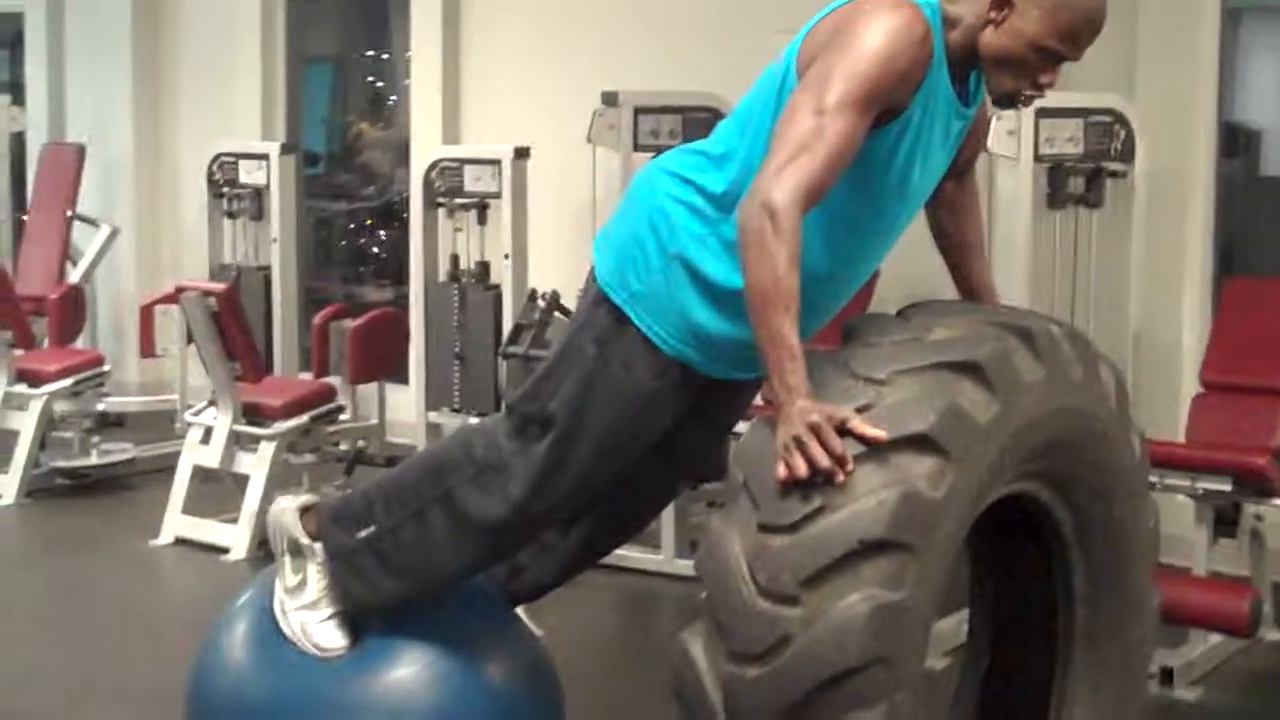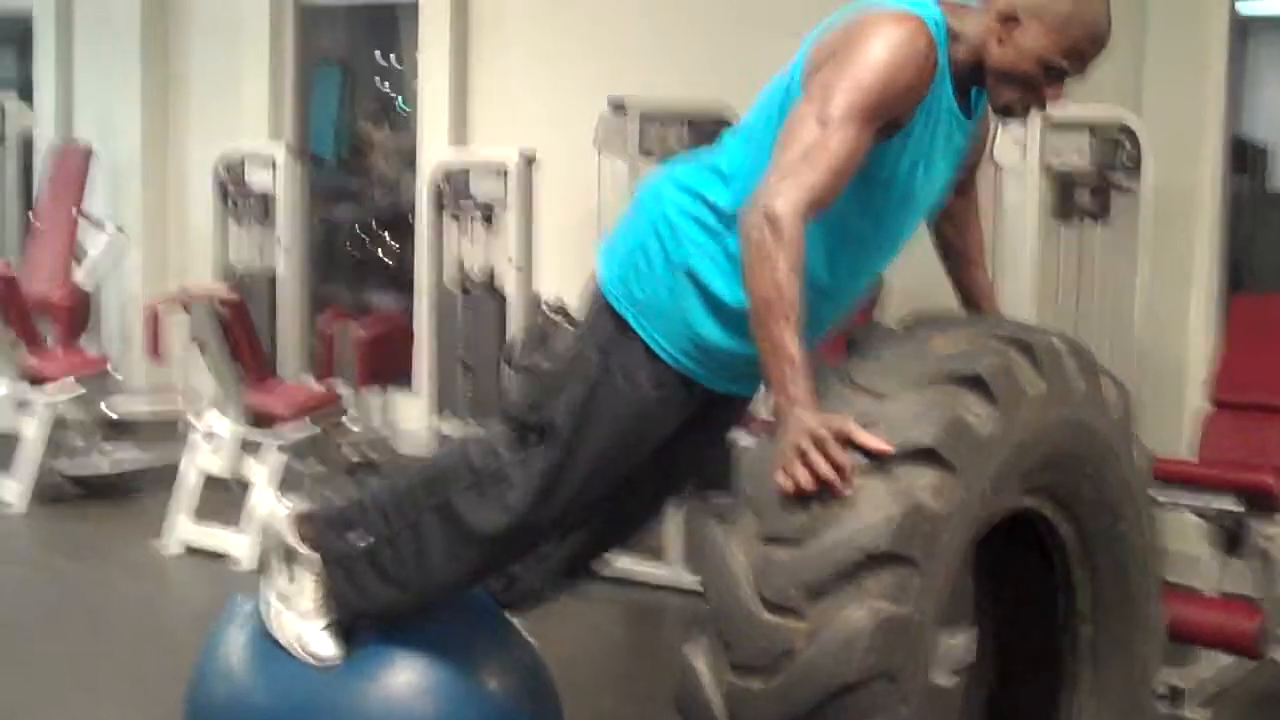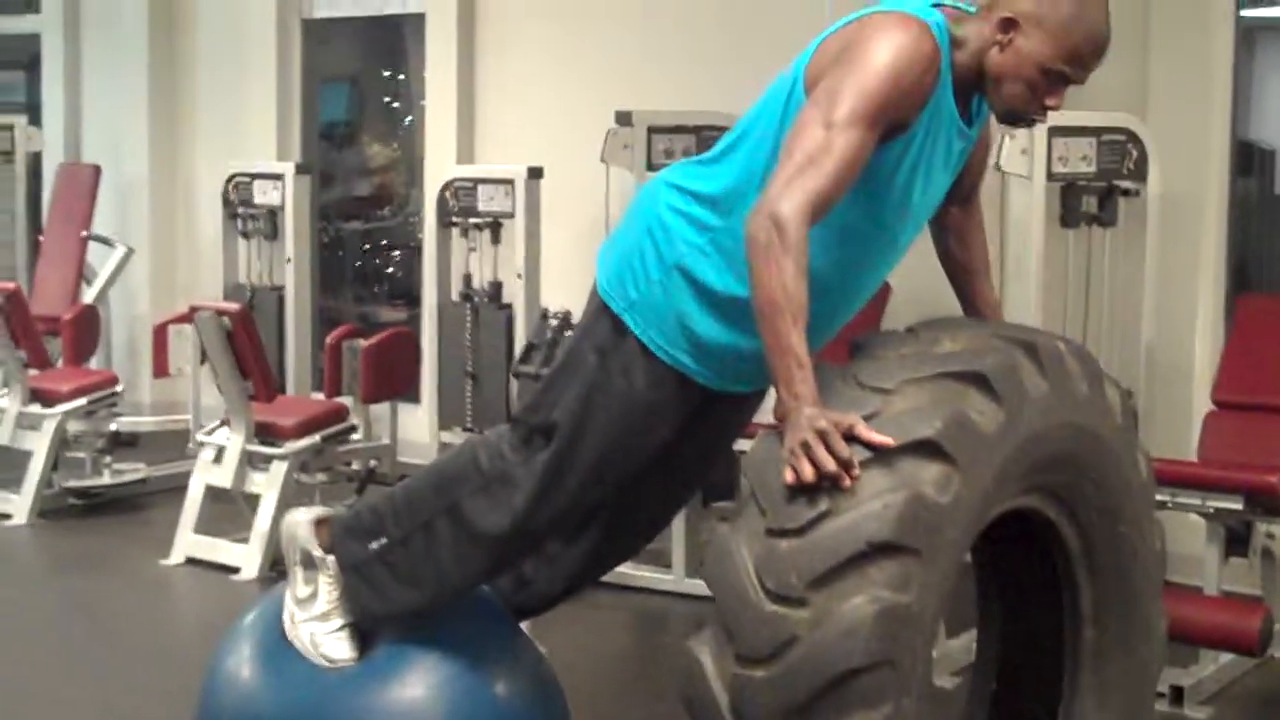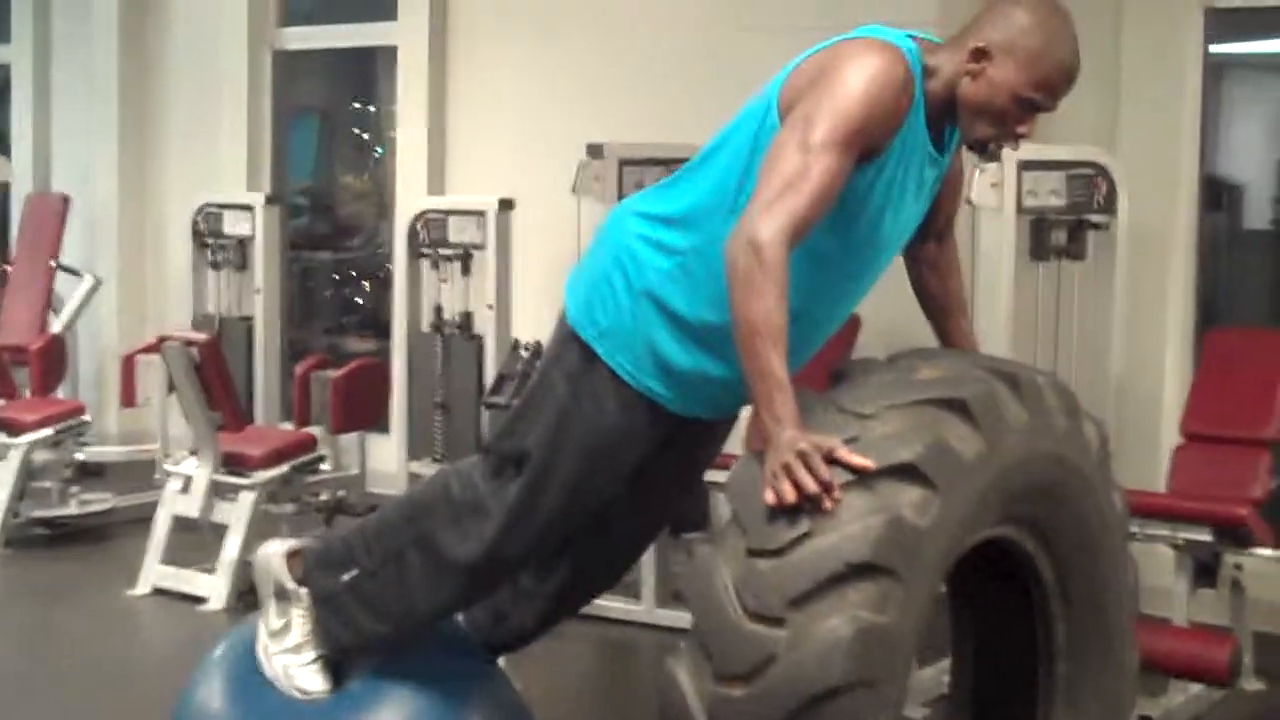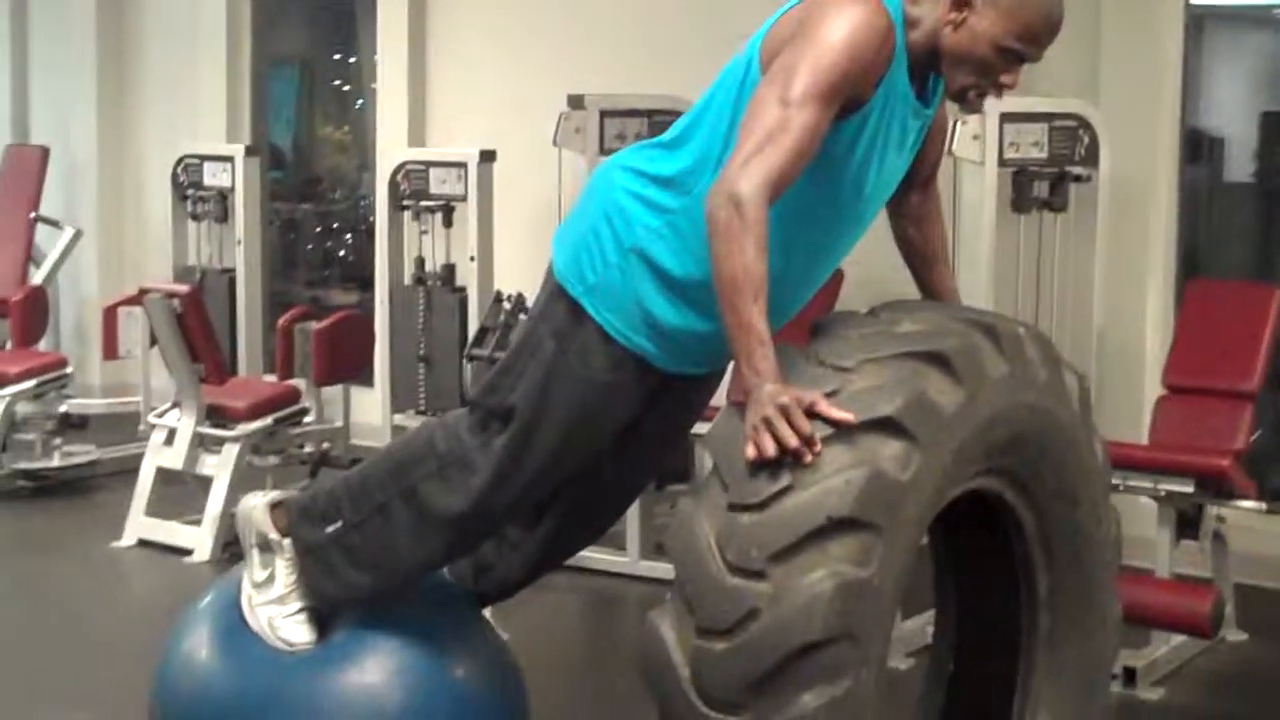
dt=0.7s
person 1, frame 1
left shoulder: (970, 87)
left elbow: (951, 186)
right elbow: (771, 204)
right wrist: (794, 397)
left hip: (738, 320)
right hip: (678, 277)
left knee: (624, 496)
right knee: (538, 462)
left ankle: (473, 589)
right ankle: (324, 536)
person 1, frame 2
left shoulder: (972, 93)
left elbow: (955, 200)
right elbow: (777, 215)
right wrist: (798, 409)
left hip: (740, 330)
right hip: (685, 289)
left knee: (614, 505)
right knee: (538, 472)
left ankle: (462, 589)
right ankle: (319, 542)
person 1, frame 3
left shoulder: (974, 97)
left elbow: (956, 210)
right elbow: (779, 217)
right wrist: (800, 405)
left hip: (741, 336)
right hip: (677, 288)
left knee: (629, 512)
right knee: (543, 474)
left ankle: (481, 602)
right ankle: (336, 547)
person 1, frame 4
left shoulder: (941, 137)
right shoulder: (872, 78)
left elbow: (931, 248)
right elbow: (758, 241)
right wrist: (783, 431)
left hip: (711, 366)
right hip: (643, 320)
left knee: (602, 542)
right knee: (514, 502)
left ankle: (459, 636)
right ankle: (306, 585)
person 1, frame 5
left shoulder: (932, 81)
left elbow: (914, 195)
right elbow: (738, 195)
right wrist: (764, 383)
left hip: (700, 317)
right hip: (634, 272)
left knee: (591, 494)
right knee: (498, 455)
left ankle: (447, 583)
right ankle: (291, 531)
